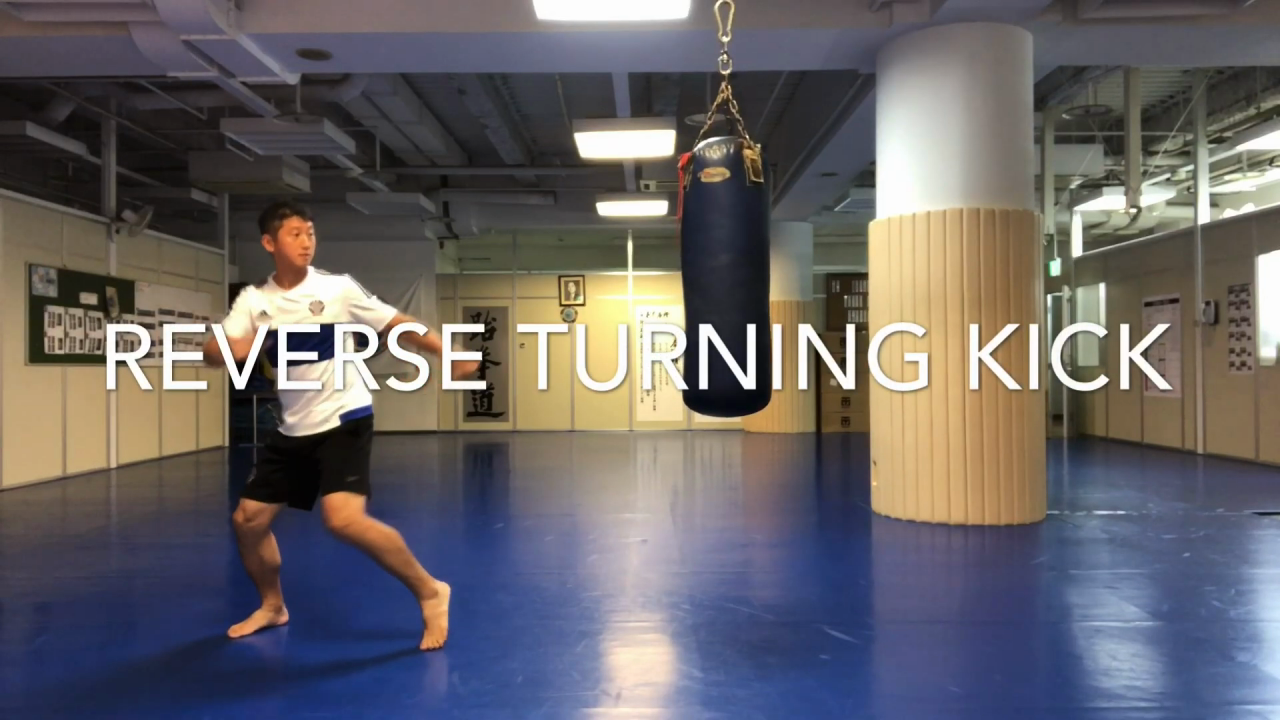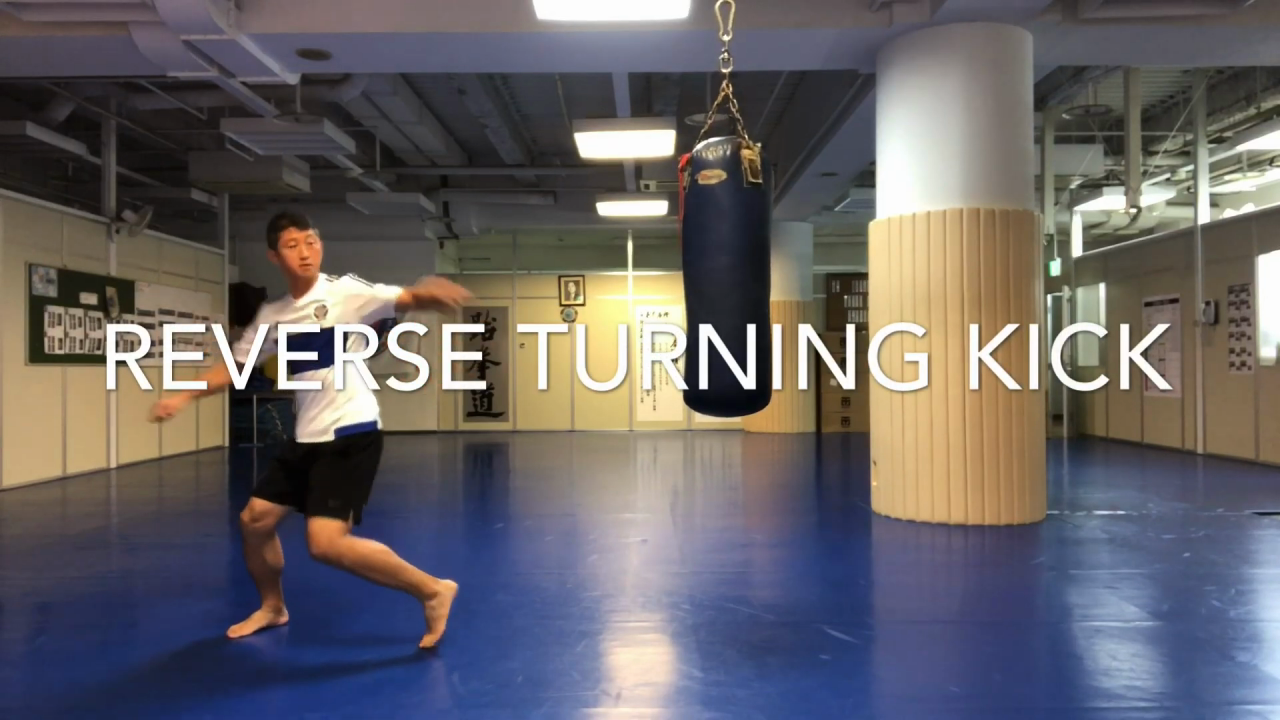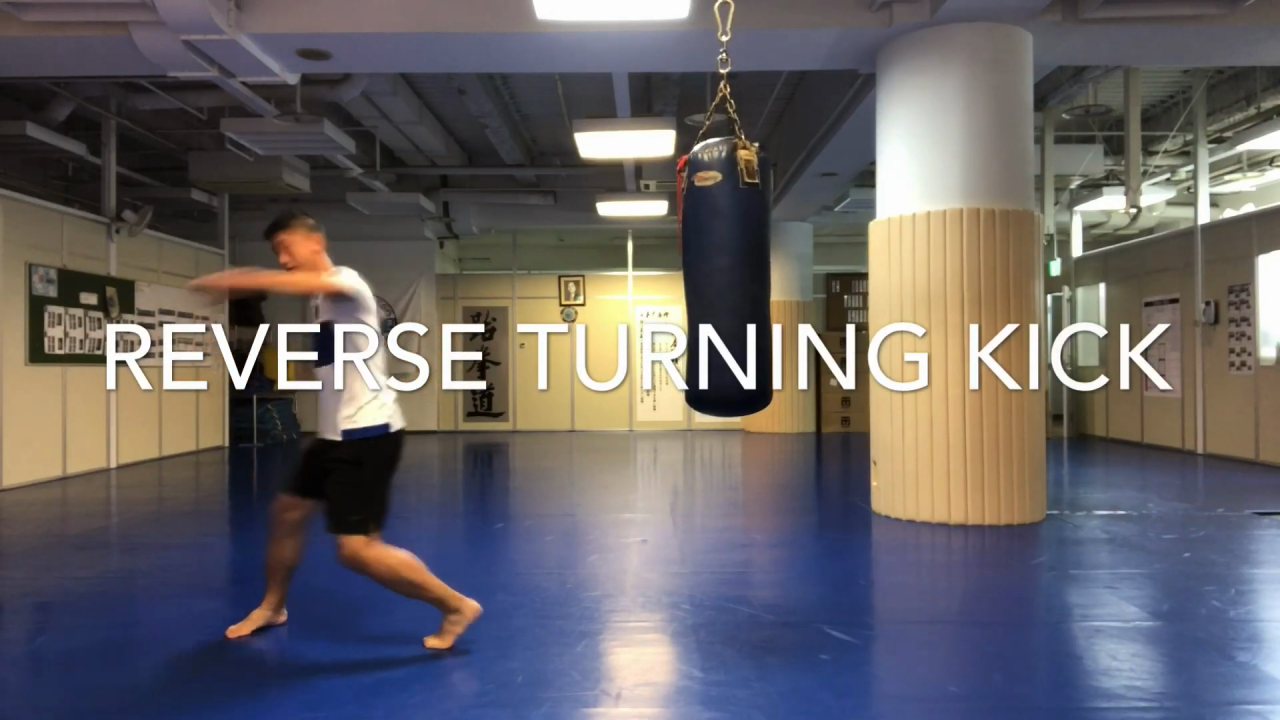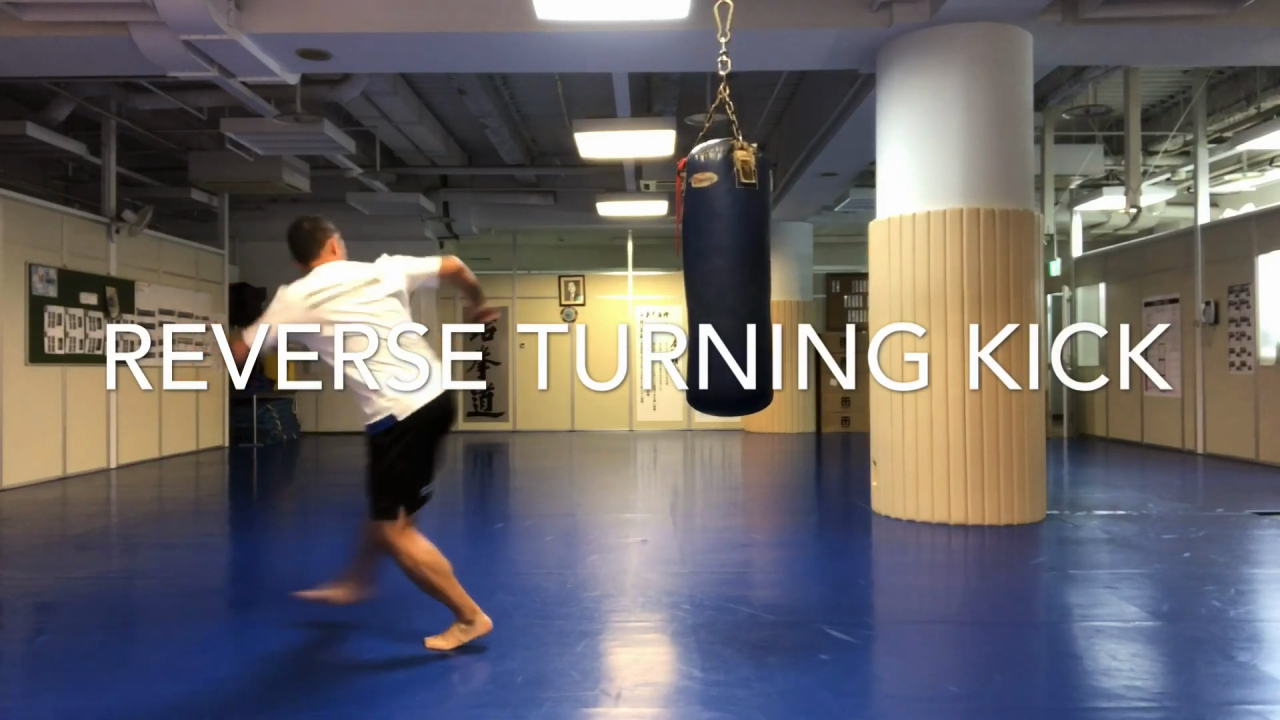
dt=0.5s
person 1, frame 1
left shoulder: (338, 288)
right shoulder: (253, 300)
left elbow: (398, 323)
right elbow: (215, 347)
left wrist: (449, 354)
right wrist: (228, 351)
left hip: (345, 422)
right hip: (292, 431)
left knee: (343, 518)
right knee: (248, 519)
left ankle: (429, 592)
right ankle: (272, 606)
person 1, frame 2
left shoulder: (345, 292)
right shoulder: (271, 315)
left elbow: (409, 298)
right elbow: (234, 365)
left wrist: (434, 292)
right wrist: (183, 397)
left hip: (351, 435)
right hip: (306, 439)
left knee: (326, 541)
right knee: (255, 519)
left ankle: (432, 590)
right ankle: (272, 606)
person 1, frame 3
left shoulder: (345, 283)
right shoulder: (327, 297)
left elbow: (310, 281)
left wrist: (239, 279)
left hip: (366, 433)
right hip: (336, 433)
left knee: (357, 549)
right knee: (288, 512)
left ankle: (459, 608)
right ankle: (272, 606)
person 1, frame 4
left shoulder: (296, 298)
right shoulder: (385, 268)
left elbow: (241, 353)
right elbow: (454, 267)
right wrist: (478, 304)
left hip: (397, 416)
right hip: (434, 398)
left knee: (395, 529)
right knee: (384, 508)
left ankle: (470, 617)
right ankle: (356, 581)
